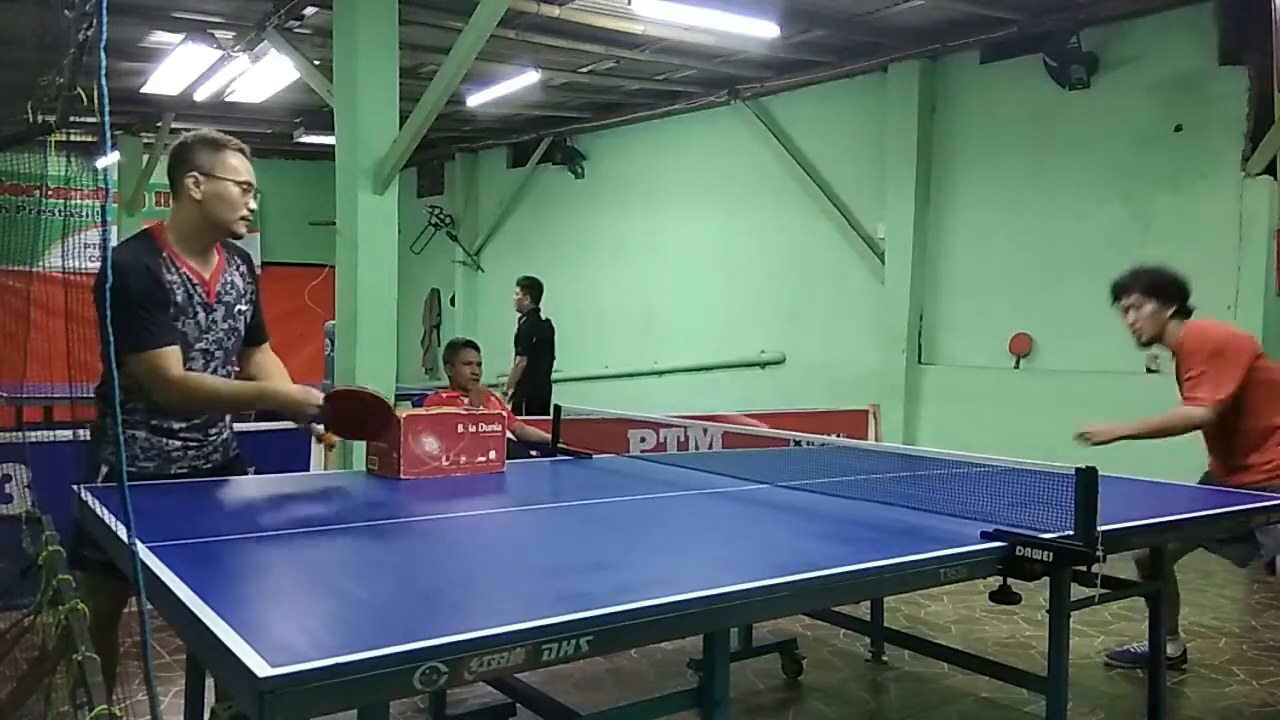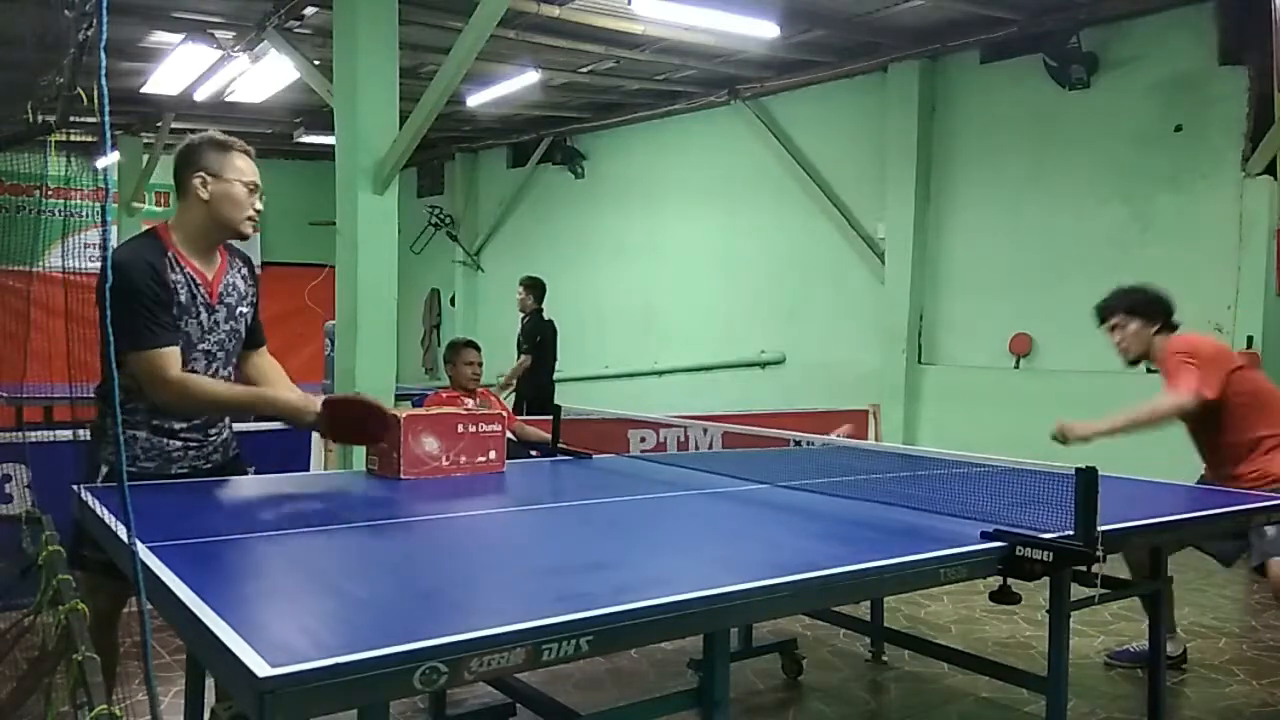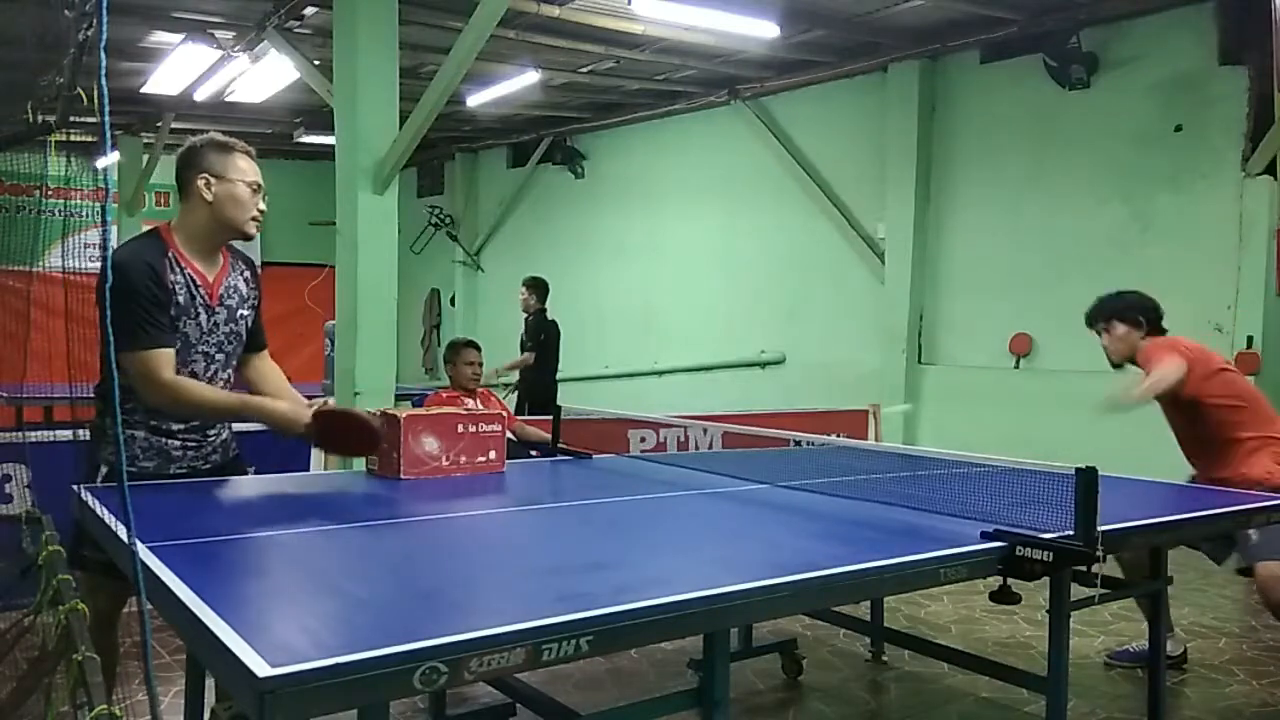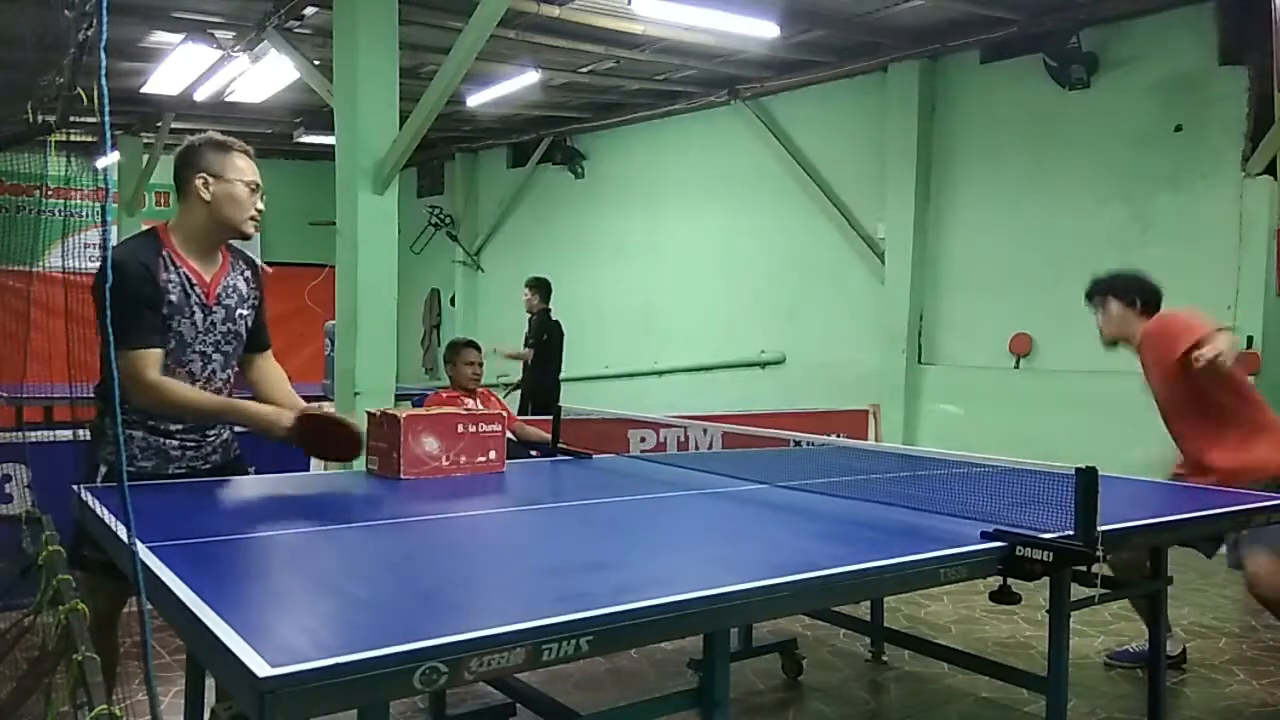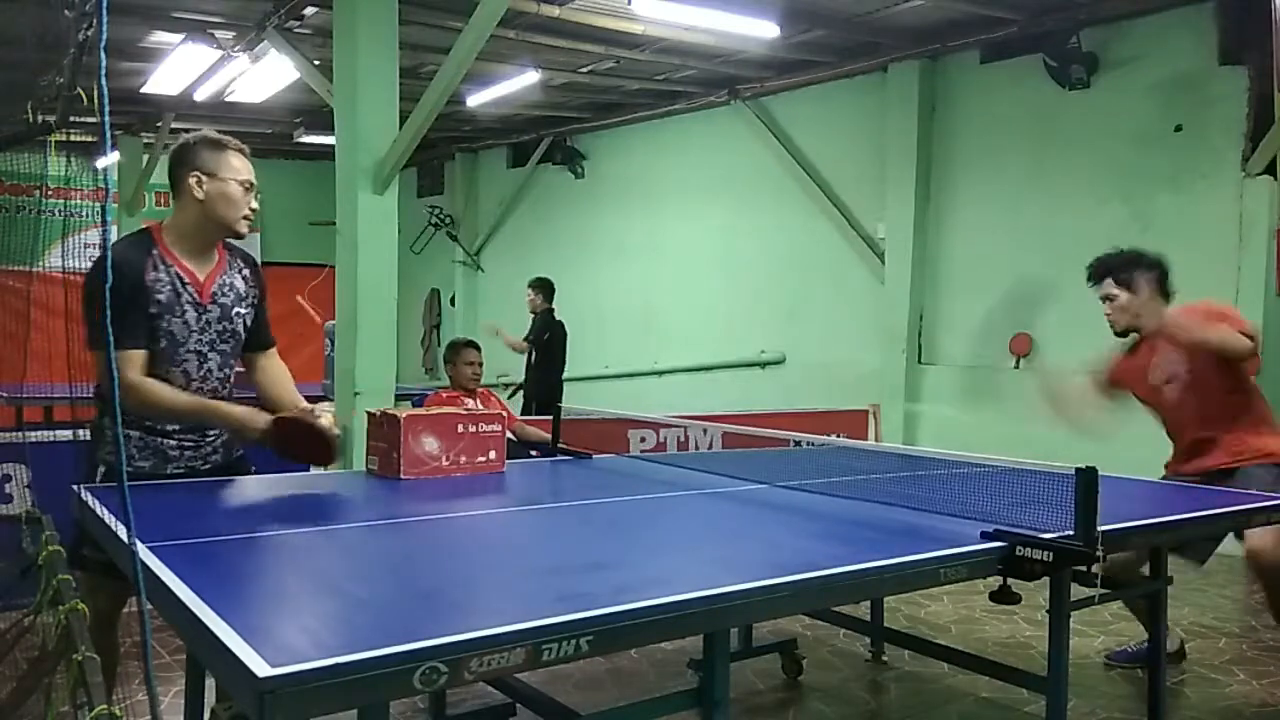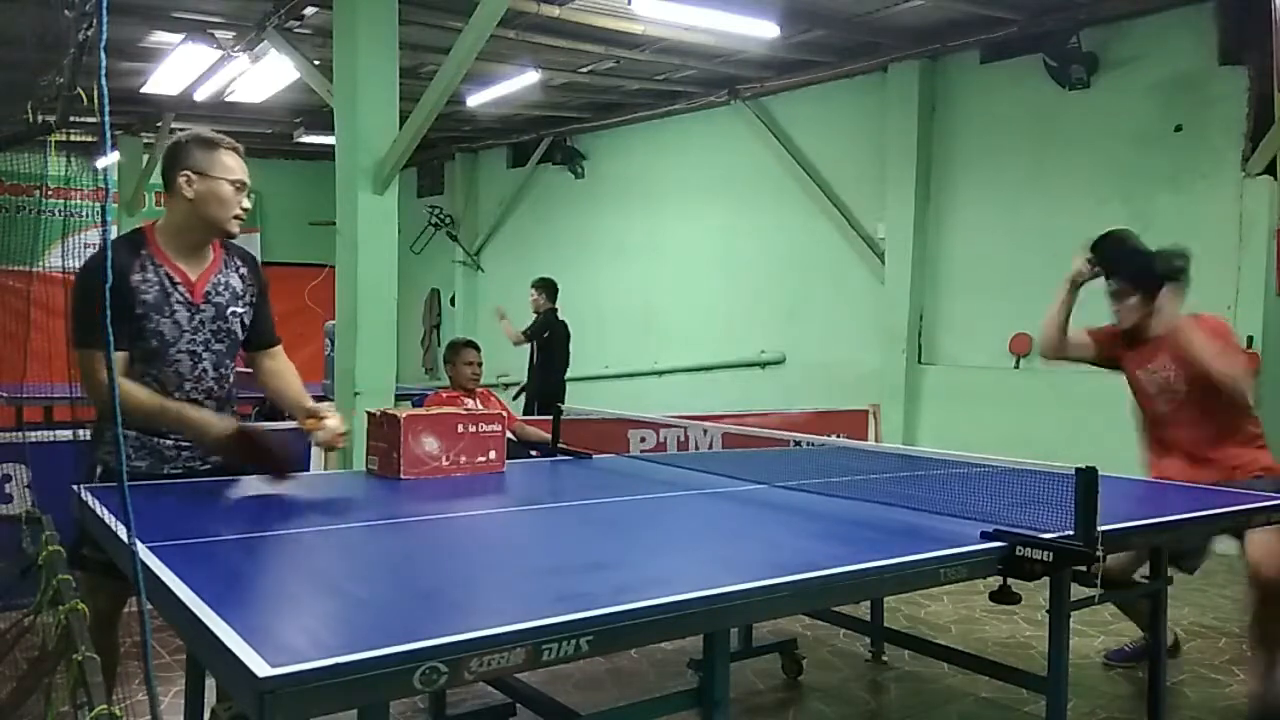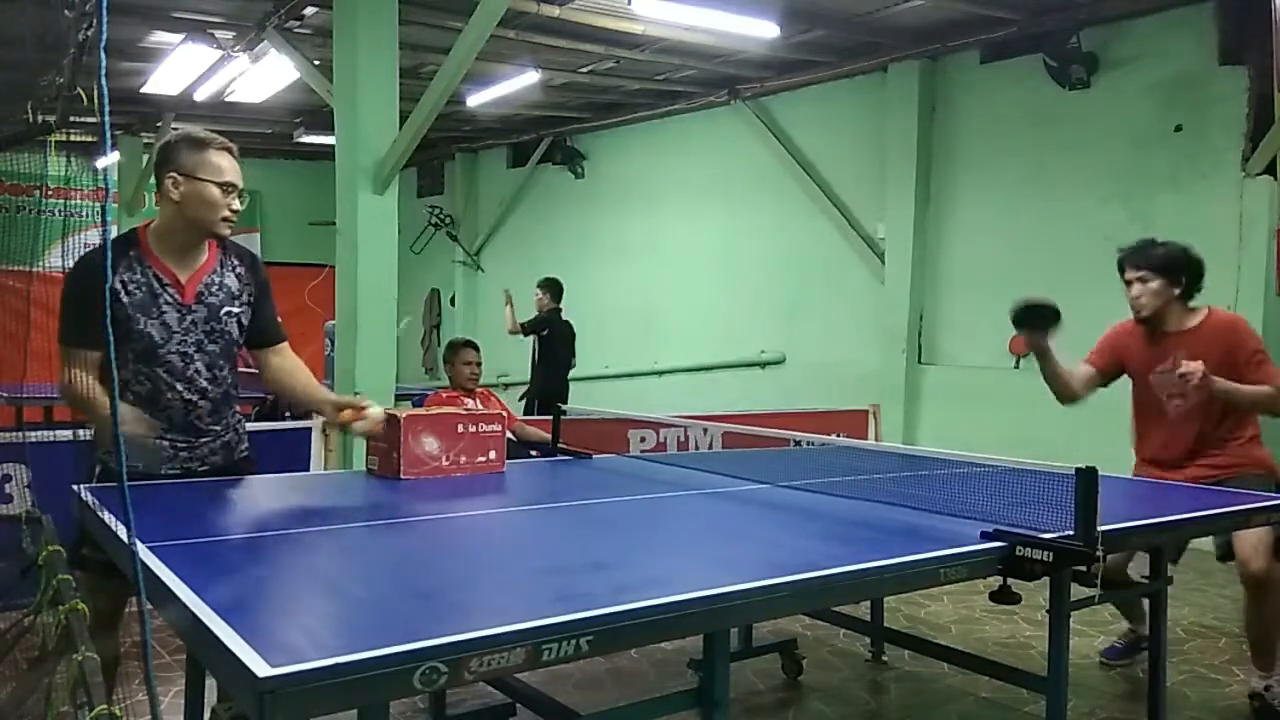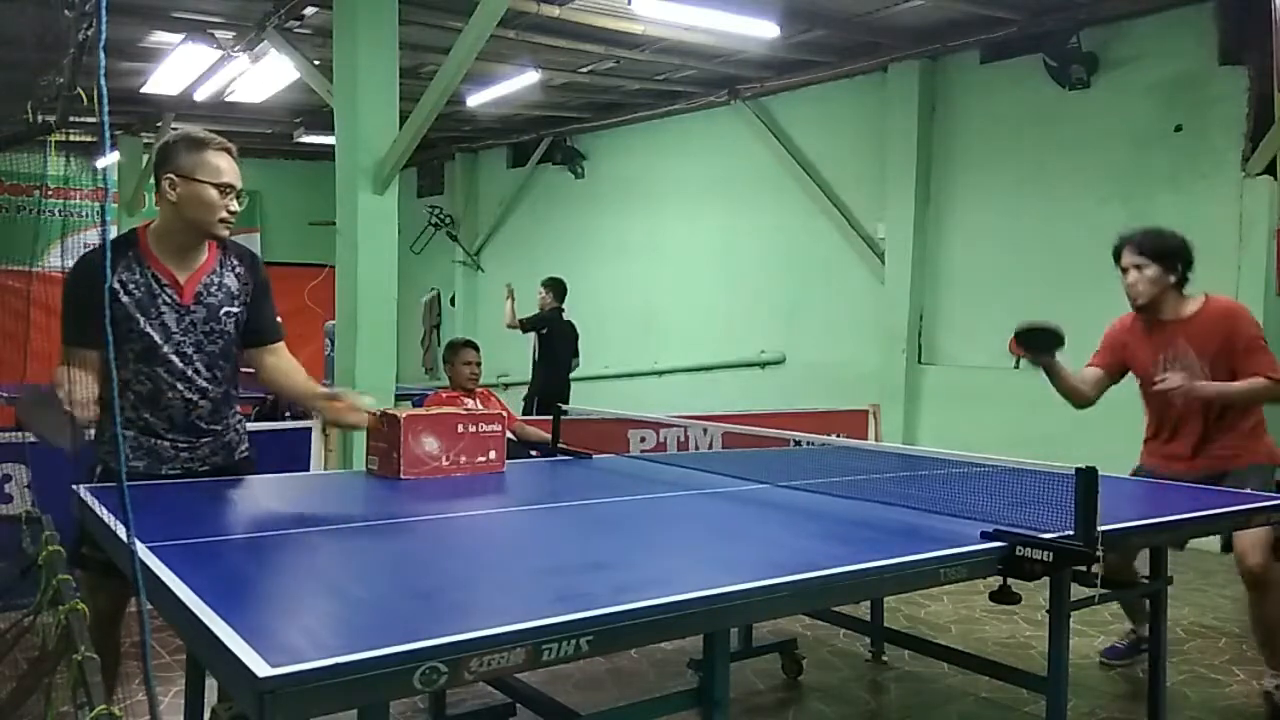
dt=0.1s
person 1, frame 1
left shoulder: (241, 267)
right shoulder: (133, 267)
left elbow: (256, 354)
right elbow: (167, 383)
left wrist: (308, 402)
right wrist: (279, 399)
left hip: (217, 460)
right hip: (136, 467)
right knee: (102, 605)
person 1, frame 2
left shoulder: (242, 269)
right shoulder: (136, 266)
right elbow: (164, 383)
left wrist: (306, 406)
right wrist: (276, 404)
left hip: (217, 460)
right hip: (136, 466)
right knee: (102, 605)
person 1, frame 3
left shoulder: (244, 272)
right shoulder: (136, 267)
right elbow: (158, 385)
left wrist: (305, 411)
right wrist: (270, 413)
left hip: (217, 462)
right hip: (135, 467)
right knee: (101, 604)
person 1, frame 4
left shoulder: (246, 272)
right shoulder: (132, 266)
left elbow: (258, 362)
right elbow: (144, 385)
left wrist: (302, 413)
right wrist: (254, 417)
left hip: (217, 463)
right hip: (135, 467)
right knee: (101, 605)
person 1, frame 5
left shoulder: (245, 271)
right shoulder: (124, 268)
left elbow: (262, 359)
right elbow: (123, 382)
left wrist: (301, 413)
right wrist: (229, 416)
left hip: (221, 465)
right hip: (135, 468)
right knee: (101, 605)
person 1, frame 6
left shoulder: (244, 270)
right shoulder: (114, 269)
left elbow: (268, 359)
right elbow: (102, 381)
left wrist: (310, 411)
right wrist: (192, 421)
left hip: (220, 466)
right hip: (134, 468)
right knee: (101, 605)
person 1, frame 7
left shoulder: (243, 268)
right shoulder: (101, 270)
left elbow: (274, 356)
right elbow: (80, 372)
left wrist: (329, 403)
right wrist: (114, 416)
left hip: (222, 464)
right hip: (132, 470)
right knee: (103, 606)
person 1, frame 8
left shoulder: (244, 267)
right shoulder: (101, 270)
left elbow: (269, 356)
right elbow: (80, 369)
left wrist: (320, 399)
right wrist: (78, 401)
left hip: (224, 463)
right hip: (135, 468)
right knee: (104, 606)
person 2, frame 1
left shoulder: (1206, 339)
right shoulder: (1190, 353)
left elbow: (1202, 414)
left wrist: (1117, 431)
right hip: (1233, 476)
right knee: (1153, 551)
right ankle: (1169, 645)
person 2, frame 2
left shoulder: (1185, 350)
right shoulder: (1180, 362)
left elbow: (1179, 404)
left wrist: (1095, 429)
right hip: (1226, 480)
right knee: (1140, 548)
right ankle: (1169, 646)
person 2, frame 3
left shoulder: (1164, 350)
right shoulder: (1156, 366)
left elbow: (1170, 376)
left wrist: (1139, 390)
right hip: (1217, 482)
right ankle: (1168, 645)
person 2, frame 4
left shoulder: (1168, 327)
right shoulder: (1152, 350)
left elbow: (1222, 339)
left wrist: (1218, 350)
right hip: (1201, 476)
right knee: (1121, 552)
right ankle: (1167, 644)
person 2, frame 5
left shoulder: (1206, 317)
right shoulder: (1132, 357)
left elbow: (1245, 350)
left wrist: (1166, 320)
right hip: (1190, 473)
right knee: (1114, 564)
right ankle: (1165, 642)
person 2, frame 6
left shoulder: (1207, 331)
right shoulder: (1122, 343)
left elbow: (1240, 392)
right elbow: (1051, 348)
left wrist: (1179, 326)
right wrist: (1072, 284)
right hip: (1173, 481)
right knee: (1108, 567)
person 2, frame 7
left shoulder: (1229, 329)
right shoulder: (1125, 338)
right elbow: (1070, 390)
left wrist: (1212, 382)
right wrist: (1043, 353)
left hip: (1235, 470)
right hip: (1159, 475)
right knee: (1106, 562)
right ankle: (1141, 629)
person 2, frame 8
left shoulder: (1228, 316)
right shoulder: (1126, 331)
right elbow: (1083, 394)
left wrist: (1198, 388)
right wrist: (1048, 363)
left hip: (1239, 459)
right hip: (1165, 466)
right knee: (1111, 553)
right ankle: (1143, 630)
